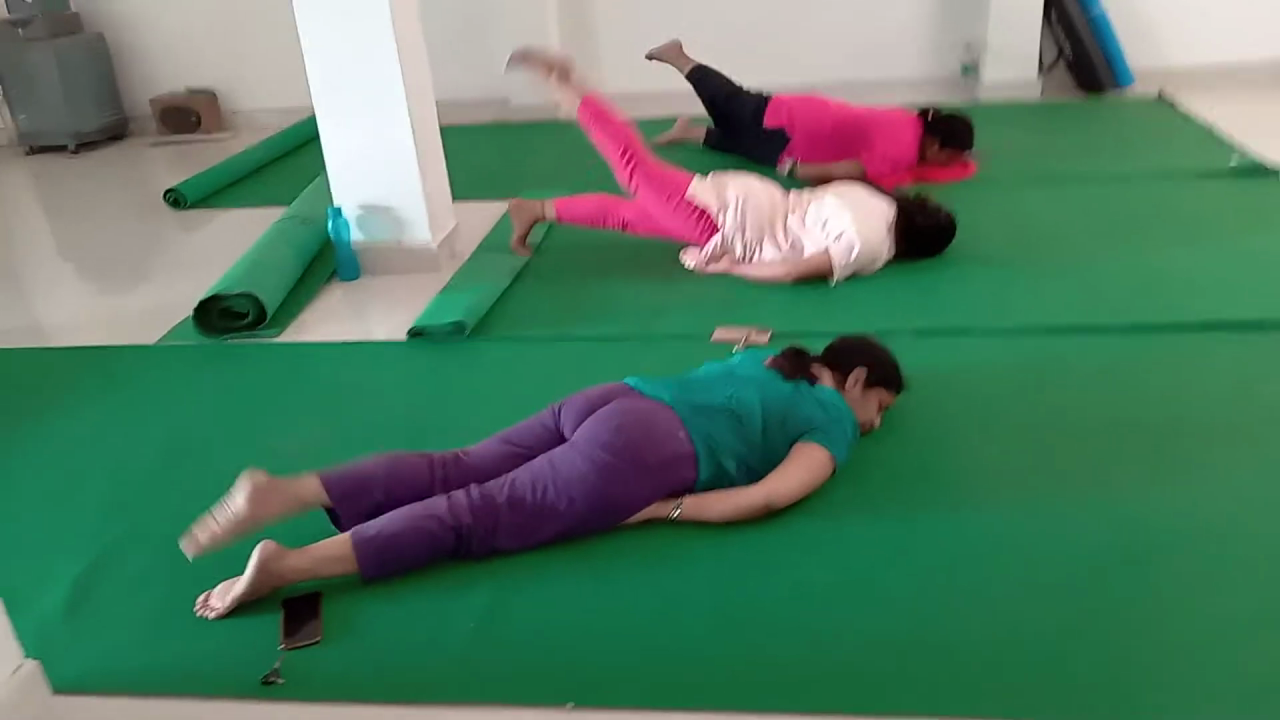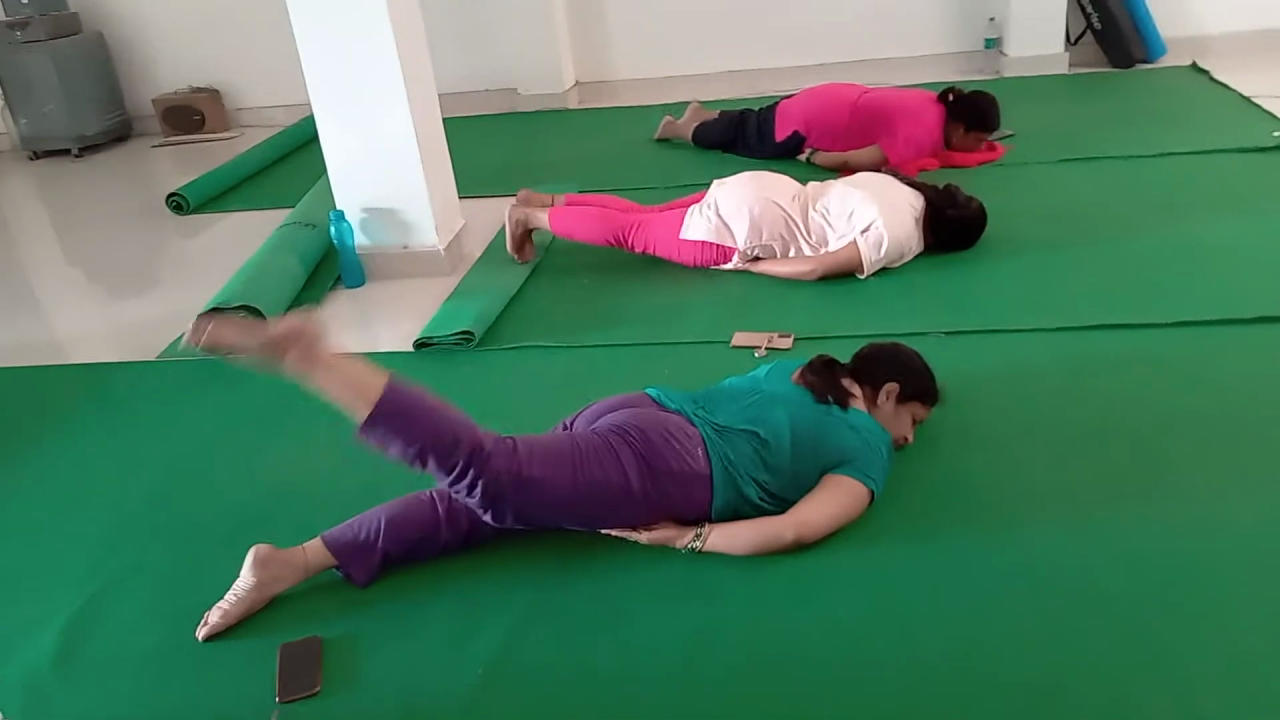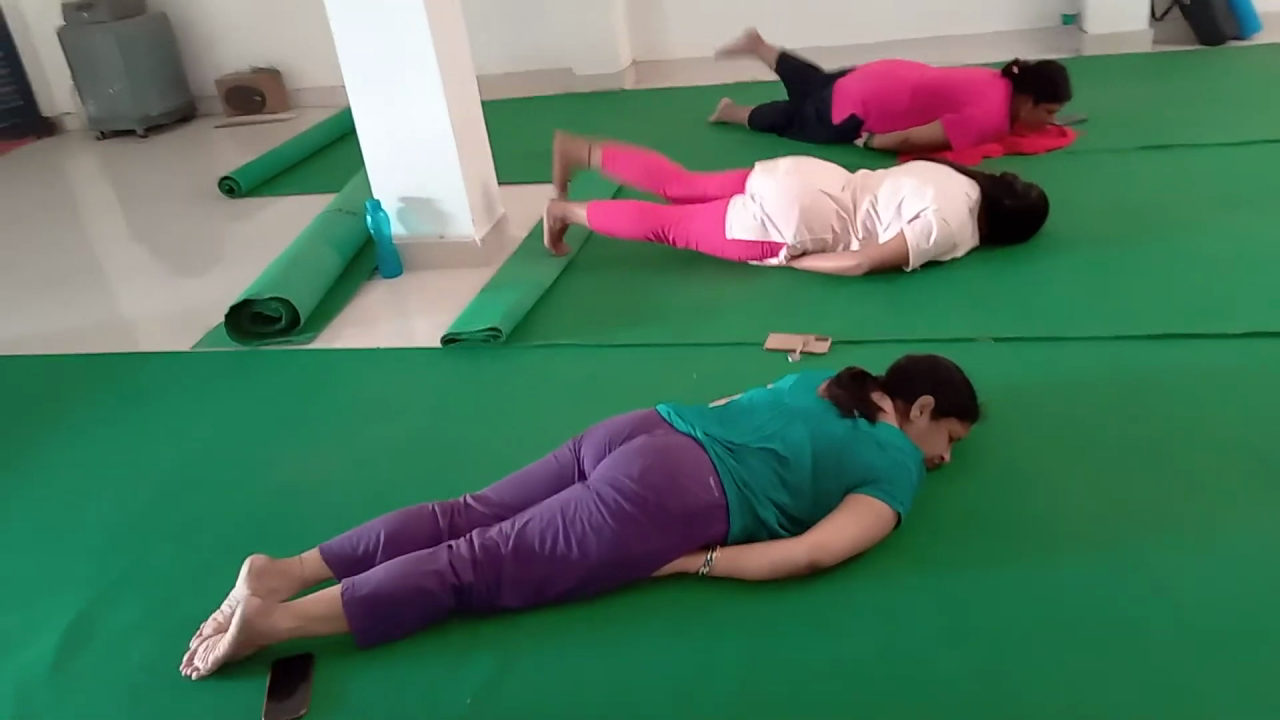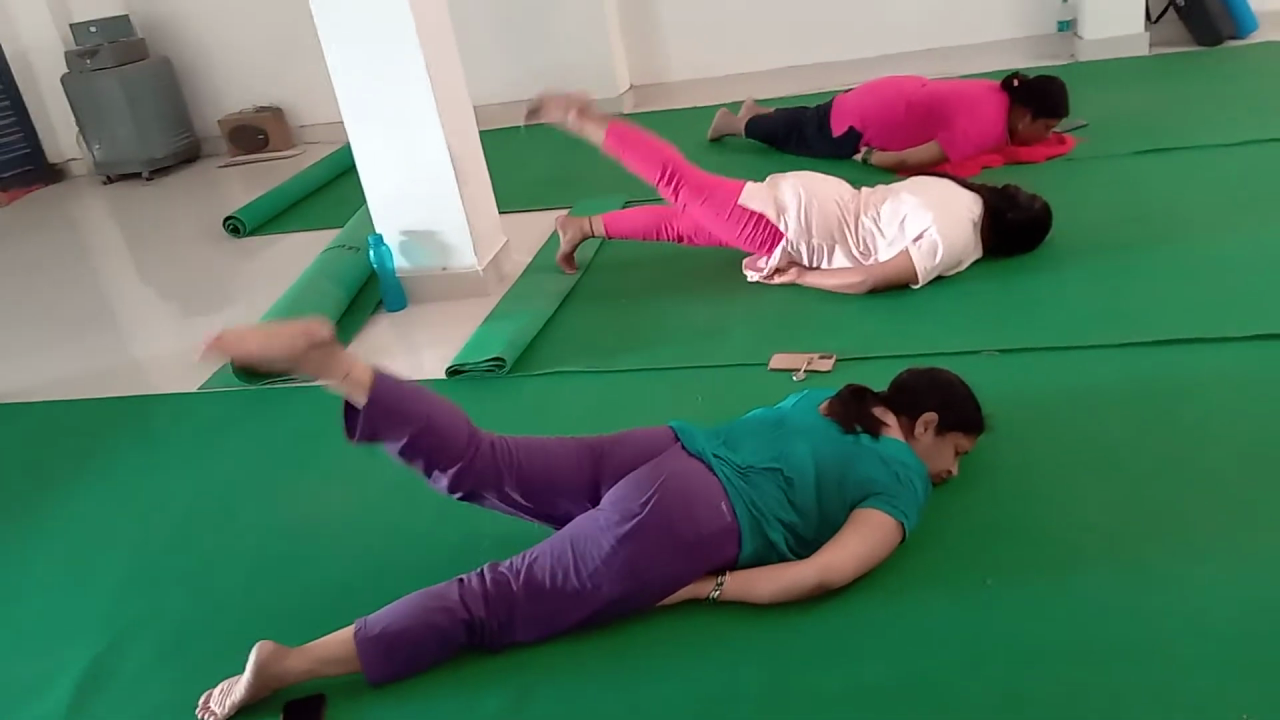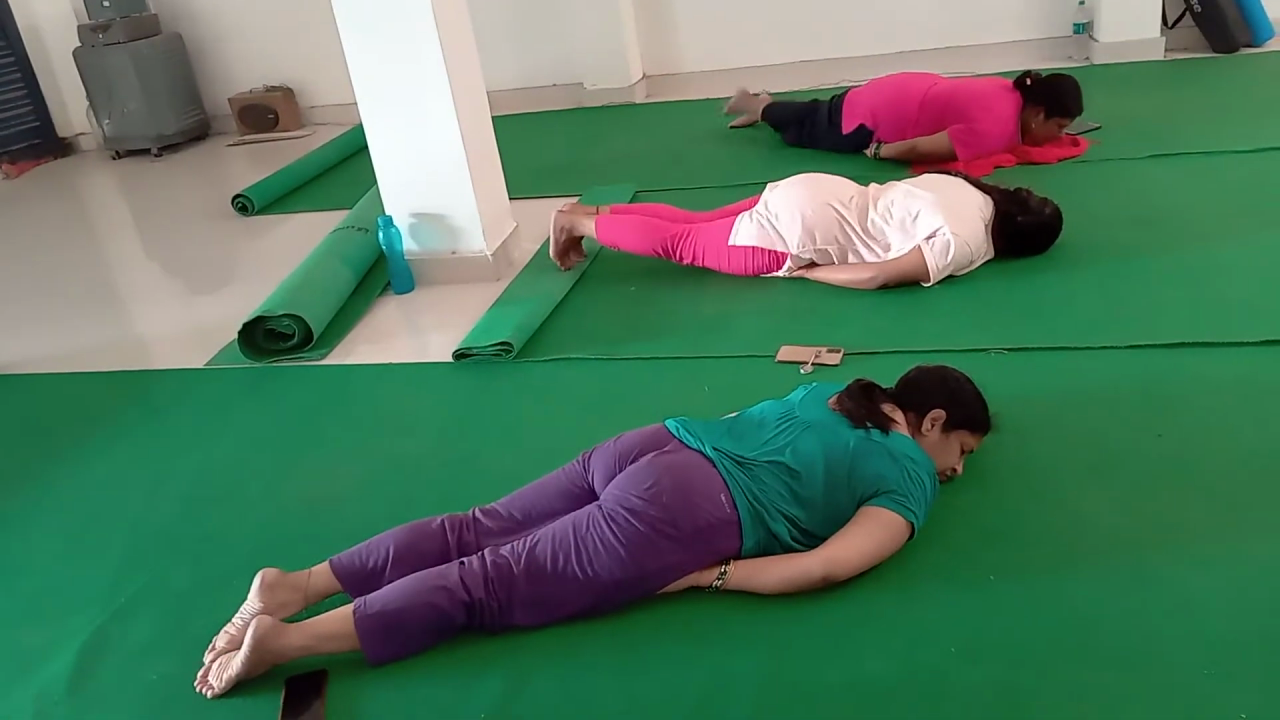
dt=1s
person 1, frame 1
left shoulder: (774, 360)
right shoulder: (834, 427)
right elbow: (768, 496)
right wrist: (665, 509)
left hip: (612, 399)
right hip: (643, 451)
left knee: (453, 471)
right knee: (475, 519)
left ankle: (278, 493)
right ankle: (284, 565)
person 1, frame 2
left shoulder: (799, 372)
right shoulder: (867, 453)
right elbow: (795, 530)
right wrist: (686, 537)
left hip: (631, 409)
right hip: (662, 464)
left knee: (466, 509)
right knee: (488, 478)
left ankle: (286, 564)
right ankle: (299, 350)
person 1, frame 3
left shoulder: (827, 382)
right shoulder: (896, 471)
right elbow: (815, 552)
right wrist: (698, 560)
left hip: (640, 430)
right hip: (669, 496)
left knee: (466, 519)
right knee: (479, 569)
left ankle: (282, 571)
right ankle: (273, 620)
person 1, frame 4
left shoulder: (836, 401)
right shoulder: (902, 485)
right elbow: (825, 573)
right wrist: (707, 586)
left hip: (655, 449)
right hip: (682, 524)
left knee: (469, 465)
right knee: (492, 604)
left ankle: (321, 354)
person 1, frame 5
left shoulder: (843, 393)
right shoulder: (910, 483)
right elbow: (829, 566)
right wrist: (711, 574)
left hip: (654, 446)
right hip: (682, 514)
left knee: (474, 534)
right knee: (492, 587)
left ankle: (293, 586)
right ankle: (284, 640)
person 2, frame 1
left shoulder: (876, 200)
right shoulder: (869, 247)
right elbow: (793, 272)
right wrist: (730, 267)
left hip: (748, 199)
right hip: (730, 219)
left knee: (628, 213)
right knee: (636, 169)
left ankle: (537, 210)
right ankle: (562, 80)
person 2, frame 2
left shoulder: (904, 189)
right shoulder: (898, 238)
right elbow: (817, 268)
right wrist: (752, 265)
left hip: (760, 192)
right hip: (746, 229)
left knee: (642, 218)
right knee: (633, 232)
left ankle: (546, 201)
right ankle: (532, 215)
person 2, frame 3
left shoulder: (954, 176)
right shoulder: (951, 228)
right elbow: (864, 262)
right wrist: (796, 261)
left hip: (803, 177)
right hip: (792, 218)
left knee: (680, 186)
right knee: (673, 226)
left ankle: (581, 150)
right ankle: (570, 210)
person 2, frame 4
left shoulder: (960, 195)
right shoulder: (952, 246)
right elbow: (871, 279)
right wrist: (803, 276)
left hip: (816, 198)
right hip: (793, 225)
left knee: (683, 223)
right knee: (680, 184)
left ankle: (584, 226)
right ankle: (578, 118)
person 2, frame 5
left shoulder: (969, 190)
right shoulder: (966, 244)
right elbow: (878, 276)
right wrist: (809, 272)
left hip: (817, 194)
right hip: (799, 234)
left knee: (694, 222)
right knee: (684, 243)
left ankle: (591, 212)
right ankle: (578, 223)
person 3, frame 1
left shoulder: (914, 123)
right shoulder: (898, 153)
right elbow: (826, 174)
right wrist: (792, 168)
left hip: (805, 118)
right hip: (785, 127)
right knee: (731, 102)
left ankle: (689, 130)
right ankle: (679, 57)
person 3, frame 2
left shoulder: (938, 104)
right shoulder: (923, 139)
right elbow: (849, 161)
right wrist: (810, 157)
left hip: (833, 101)
right hip: (805, 123)
left knee: (753, 125)
right knee: (742, 135)
left ankle: (702, 114)
right ankle: (680, 129)
person 3, frame 3
left shoulder: (1003, 83)
right shoulder: (990, 117)
right elbow: (910, 140)
right wrist: (868, 141)
left hip: (886, 79)
right hip: (856, 108)
left knee: (812, 86)
right knee: (794, 119)
left ankle: (757, 46)
right ankle: (735, 112)
person 3, frame 4
left shoulder: (1003, 94)
right shoulder: (986, 130)
right elbow: (909, 161)
right wrist: (868, 156)
left hip: (892, 96)
right hip: (863, 120)
left knee: (805, 124)
right knee: (798, 131)
left ankle: (752, 116)
right ankle: (736, 122)
person 3, frame 5
left shoulder: (1015, 93)
right shoulder: (995, 130)
right elbow: (917, 149)
right wrist: (878, 151)
left hip: (904, 91)
right hip: (877, 113)
left knee: (819, 121)
right knee: (809, 126)
left ankle: (770, 104)
right ankle: (755, 106)
